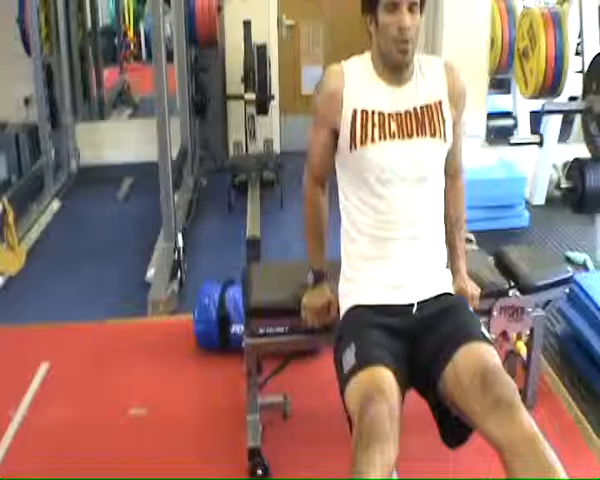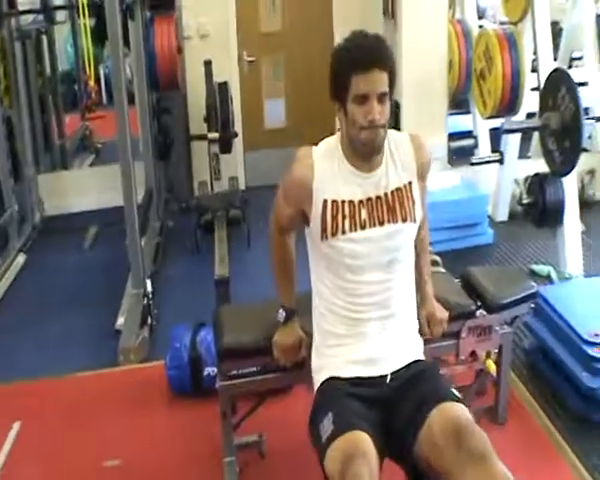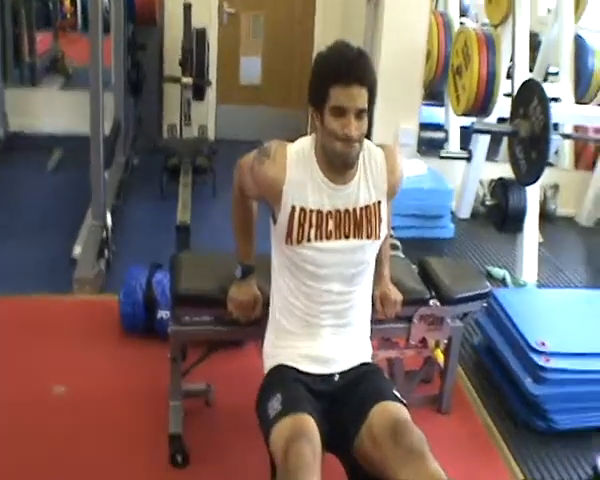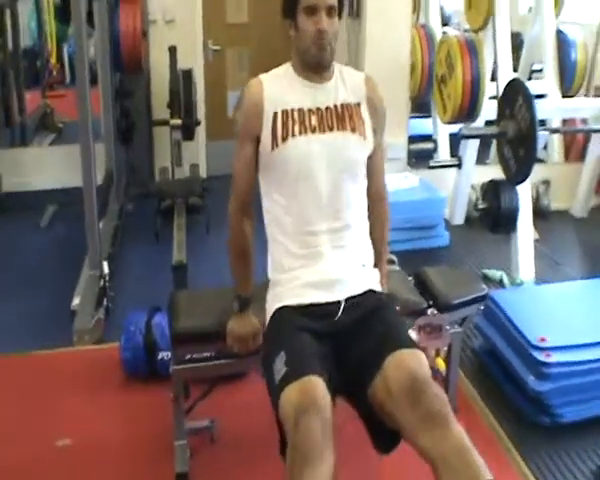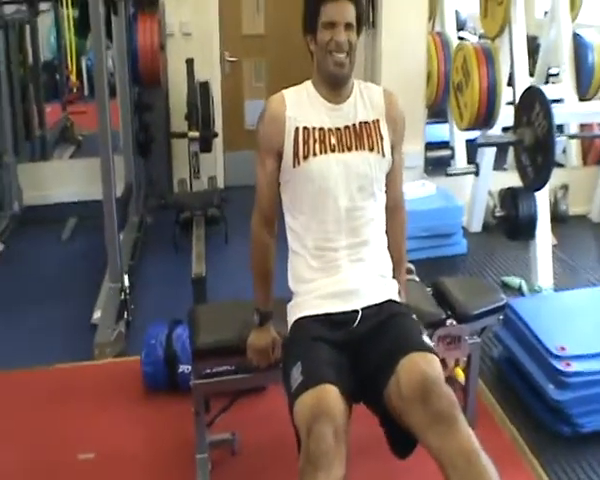
dt=0.5s
person 1, frame 1
left shoulder: (447, 83)
right shoulder: (339, 86)
right elbow: (315, 183)
left wrist: (460, 269)
right wrist: (317, 279)
left hip: (435, 292)
right hip: (368, 298)
left knee: (500, 398)
right knee: (378, 413)
person 1, frame 2
left shoulder: (414, 154)
right shoulder: (307, 171)
right elbow: (280, 230)
right wrist: (287, 317)
left hip: (407, 362)
right hip: (342, 372)
person 1, frame 3
left shoulder: (387, 167)
right shoulder: (277, 168)
right elbow: (240, 189)
right wrist: (244, 276)
left hip: (355, 362)
right hip: (292, 365)
person 1, frame 4
left shoulder: (366, 93)
right elbow: (240, 210)
left wrist: (381, 277)
right wrist: (242, 305)
left hip: (362, 293)
right hip: (294, 300)
left knee: (429, 407)
right knee: (310, 427)
person 1, frame 5
left shoulder: (386, 108)
right shoulder: (281, 113)
right elbow: (264, 222)
left wrist: (400, 289)
right wrist: (262, 319)
left hip: (379, 300)
right hip: (315, 309)
left knee: (439, 407)
right knee: (324, 432)
